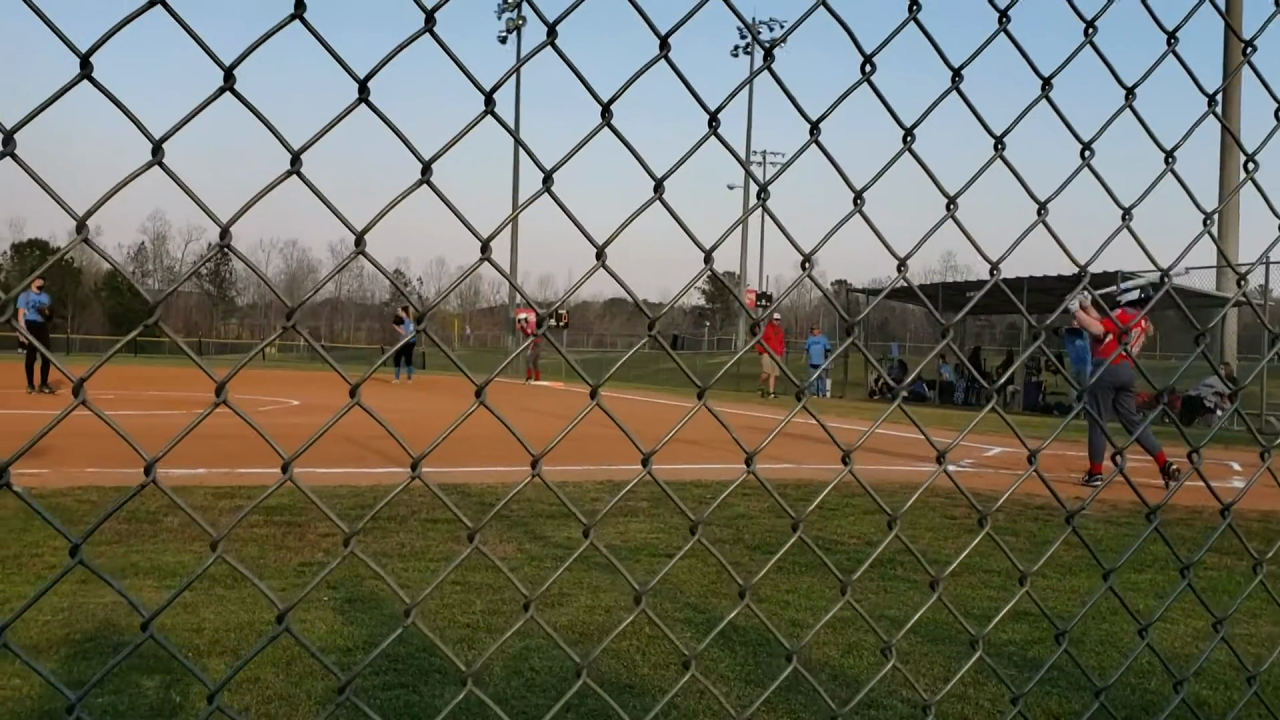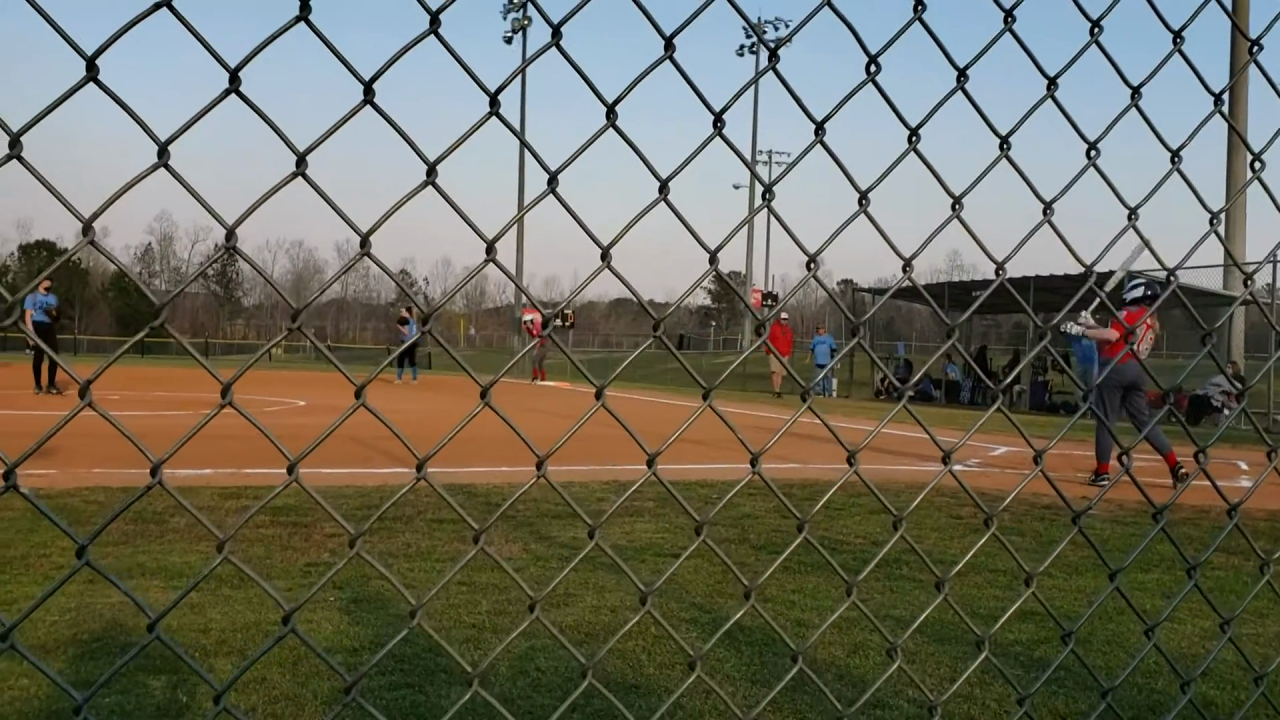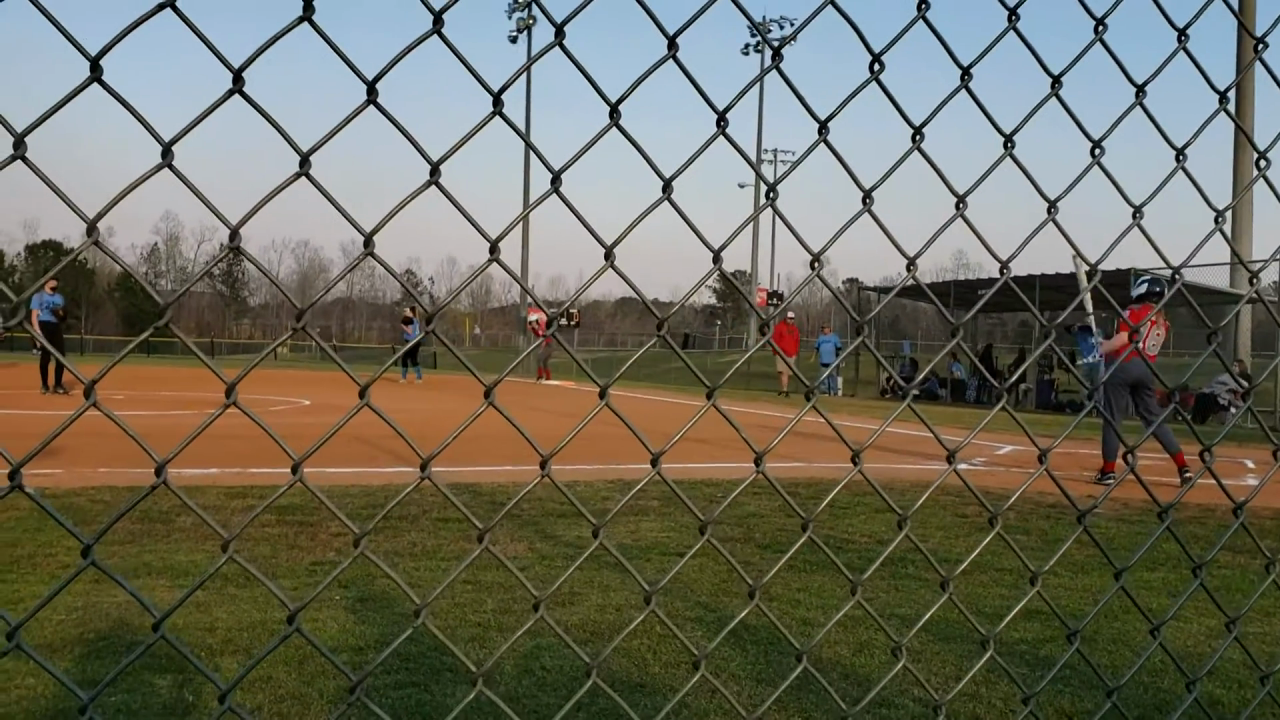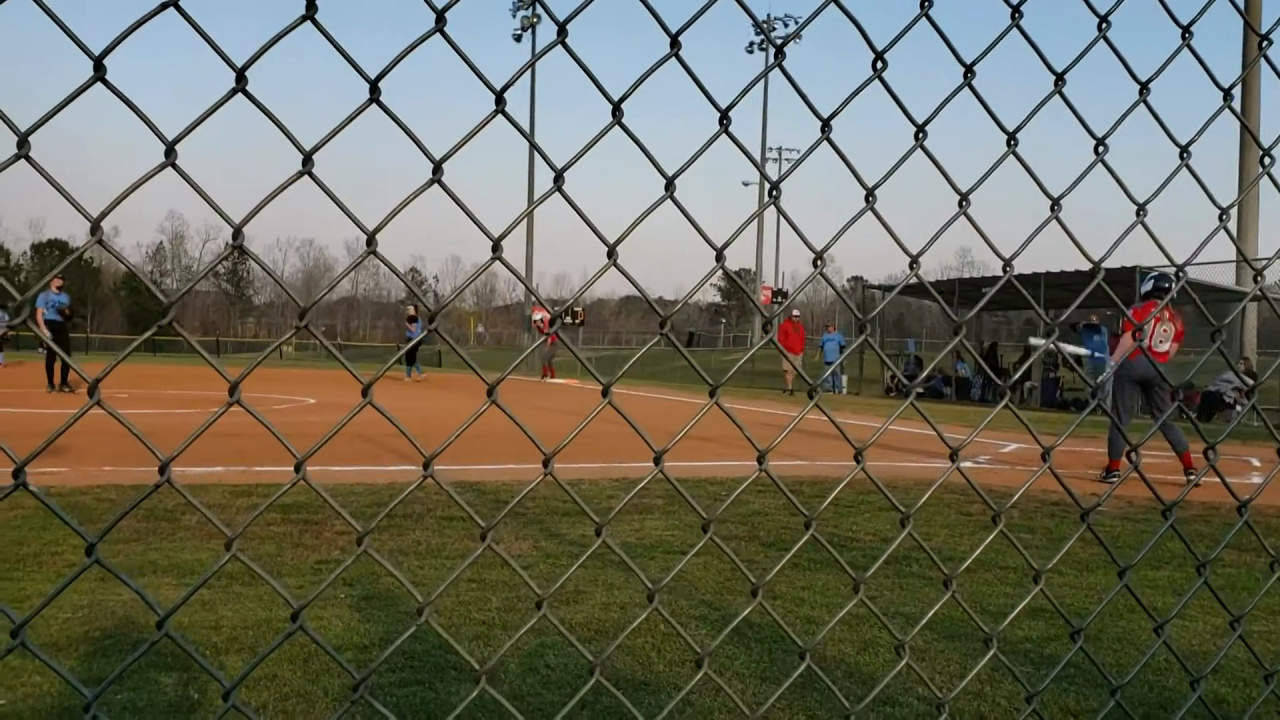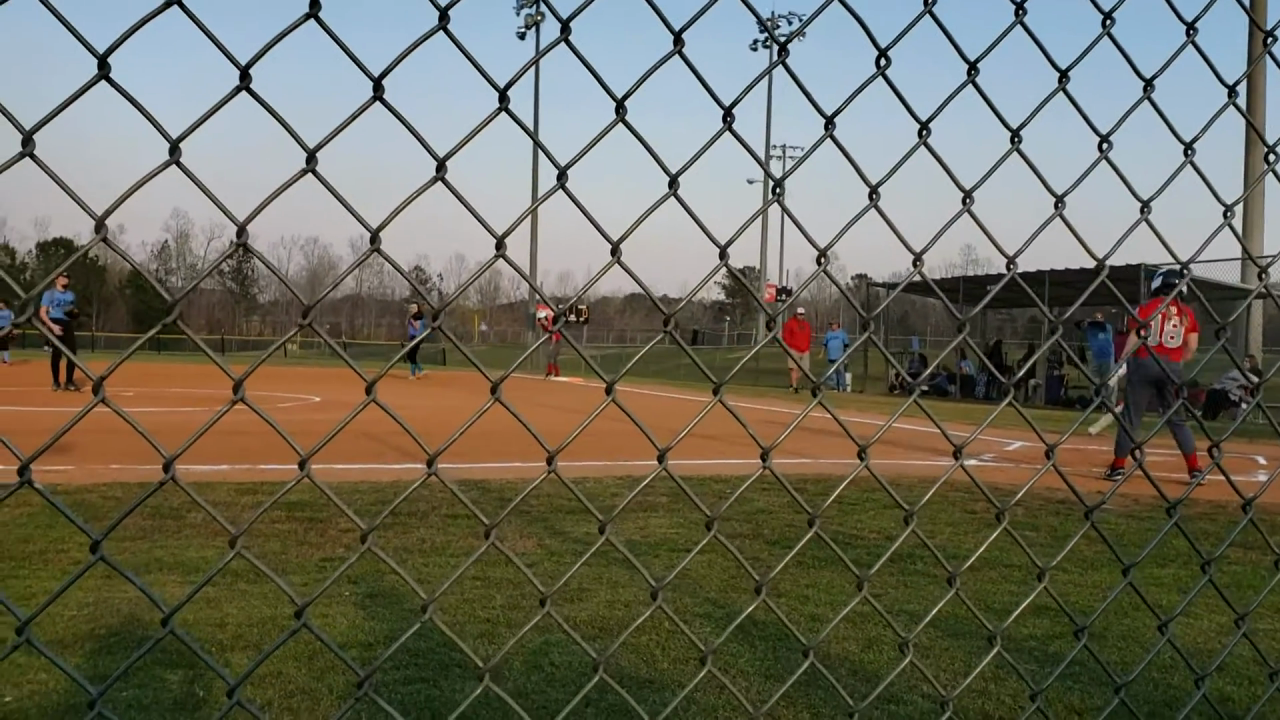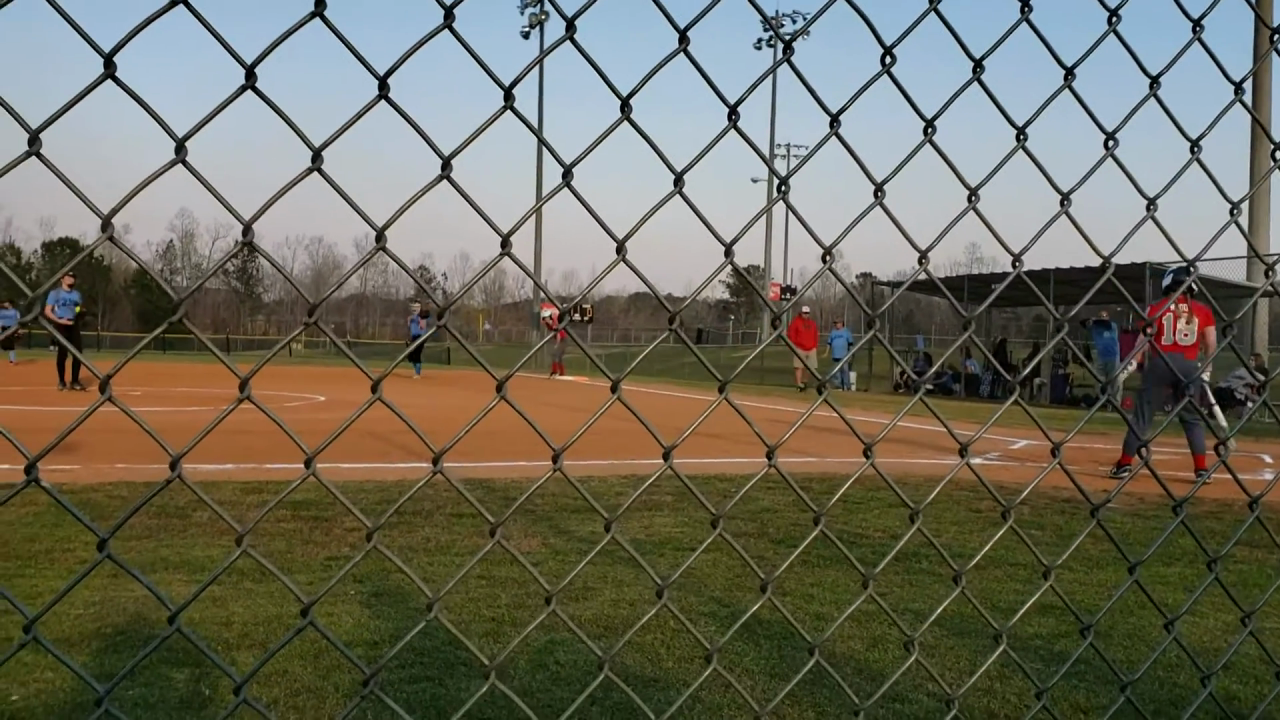
dt=0.1s
person 1, frame 1
left shoulder: (1124, 314)
right shoulder: (1146, 322)
left elbow: (1096, 329)
right elbow: (1106, 325)
left wrist: (1076, 309)
right wrist: (1087, 305)
left hip: (1108, 370)
right hip: (1128, 373)
left knee: (1097, 421)
right knee: (1134, 422)
left ankle: (1096, 473)
right ankle: (1166, 465)
person 1, frame 2
left shoulder: (1130, 313)
right shoulder: (1152, 320)
left elbow: (1111, 336)
left wrist: (1081, 330)
right wrist: (1091, 322)
left hip: (1115, 369)
right hip: (1137, 371)
left knee: (1105, 420)
right knee: (1145, 420)
left ankle: (1102, 472)
right ankle: (1175, 465)
person 1, frame 3
left shoulder: (1134, 311)
right shoulder: (1164, 321)
left elbow: (1122, 340)
left wrist: (1100, 350)
right wrist: (1107, 346)
left hip: (1122, 368)
right hip: (1147, 372)
left knee: (1112, 420)
right knee: (1154, 421)
left ankle: (1108, 471)
right ankle: (1184, 468)
person 1, frame 4
left shoulder: (1139, 309)
right shoulder: (1175, 317)
left elbow: (1128, 340)
right elbow: (1172, 351)
left wrist: (1111, 363)
left hip: (1131, 365)
right hip: (1158, 370)
left knee: (1120, 418)
right knee: (1165, 420)
left ankle: (1113, 469)
right ankle: (1190, 468)
person 1, frame 5
left shoulder: (1146, 308)
right shoulder: (1188, 313)
left elbow: (1134, 339)
right elbow: (1192, 347)
left hip: (1145, 365)
right hip: (1173, 368)
left knee: (1131, 417)
right knee: (1178, 419)
left ankle: (1118, 467)
right ankle: (1195, 470)
person 1, frame 6
left shoulder: (1157, 308)
right shoulder: (1202, 309)
left elbow: (1145, 338)
right elbow: (1211, 341)
right wrist: (1206, 365)
left hip: (1160, 364)
right hip: (1190, 366)
left knee: (1142, 415)
right knee: (1192, 418)
left ankle: (1124, 464)
right ankle: (1201, 469)
